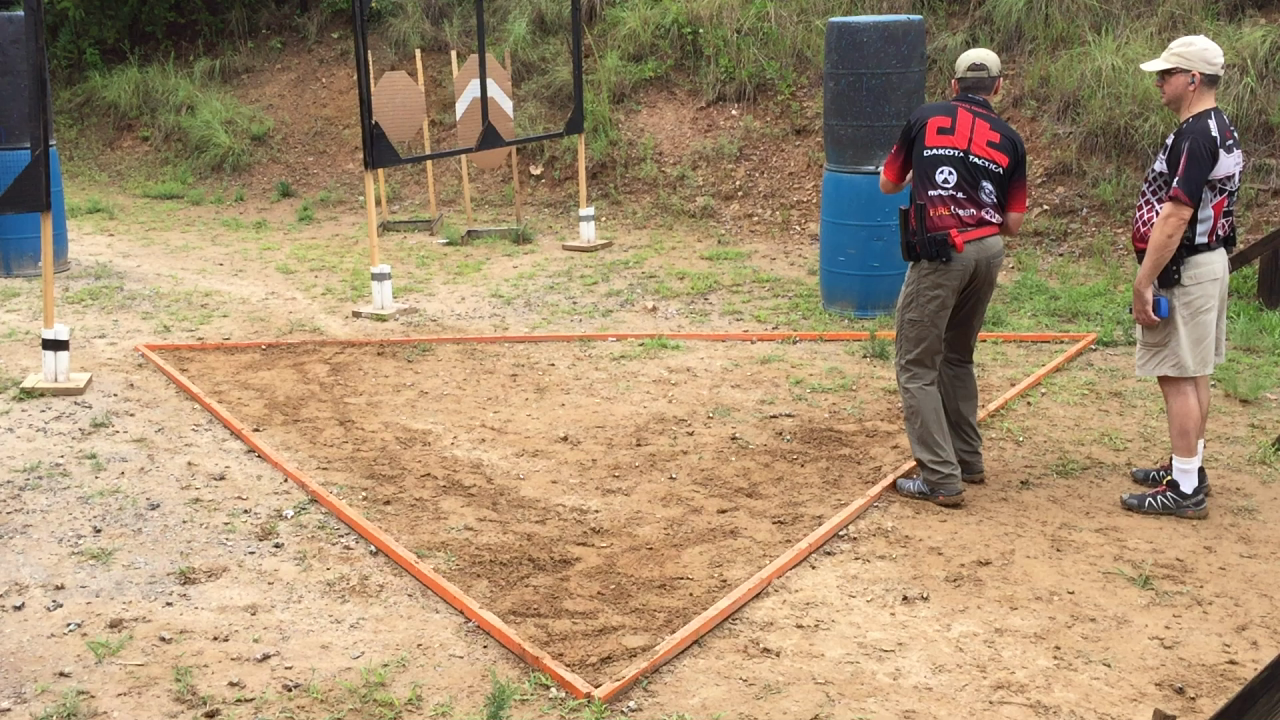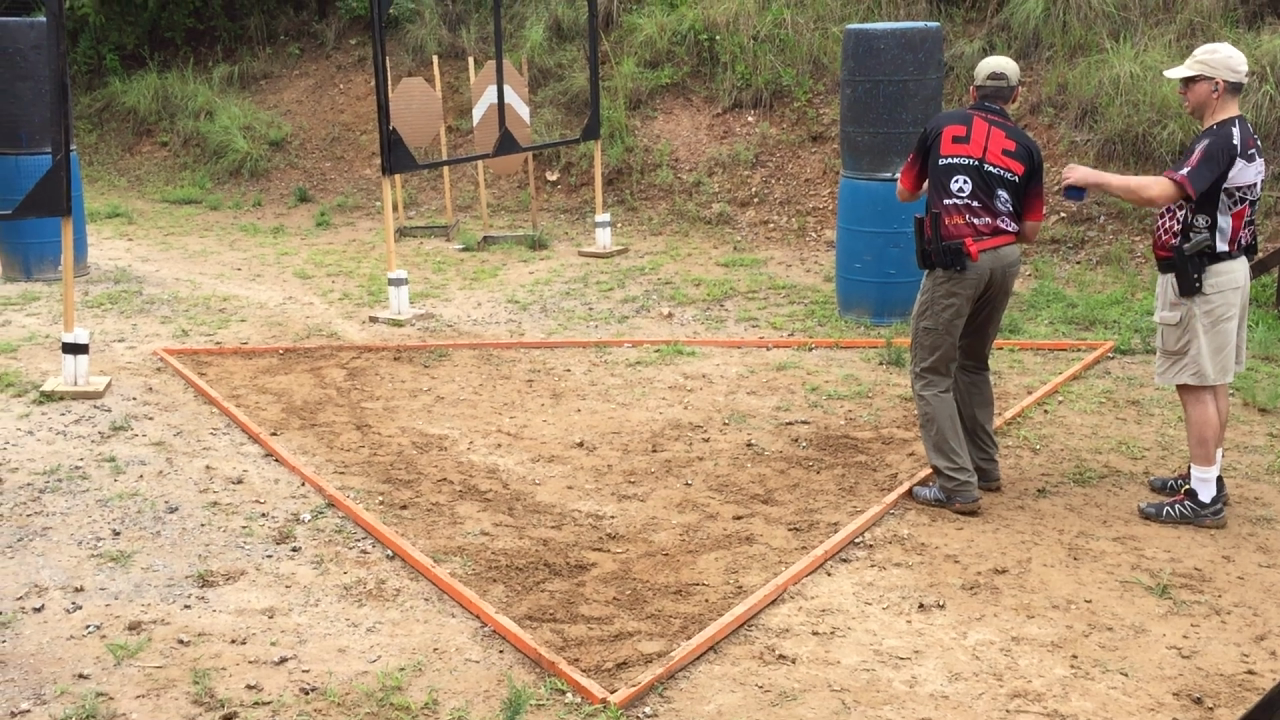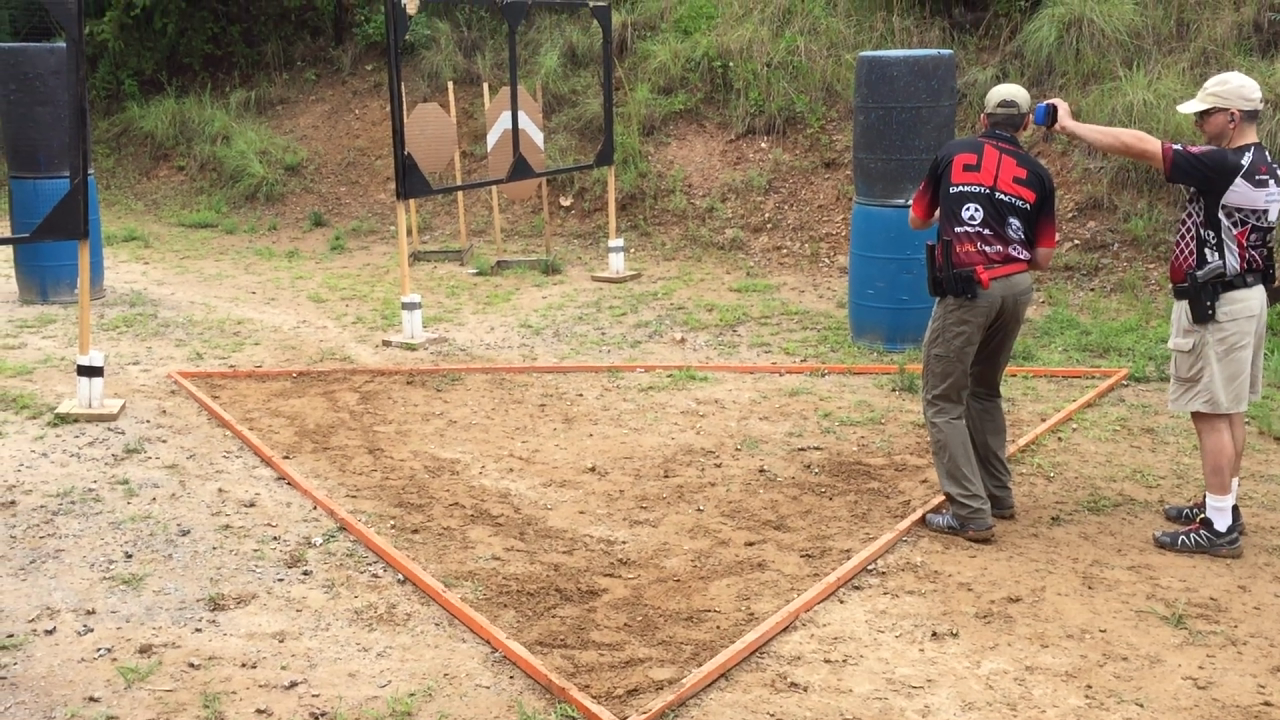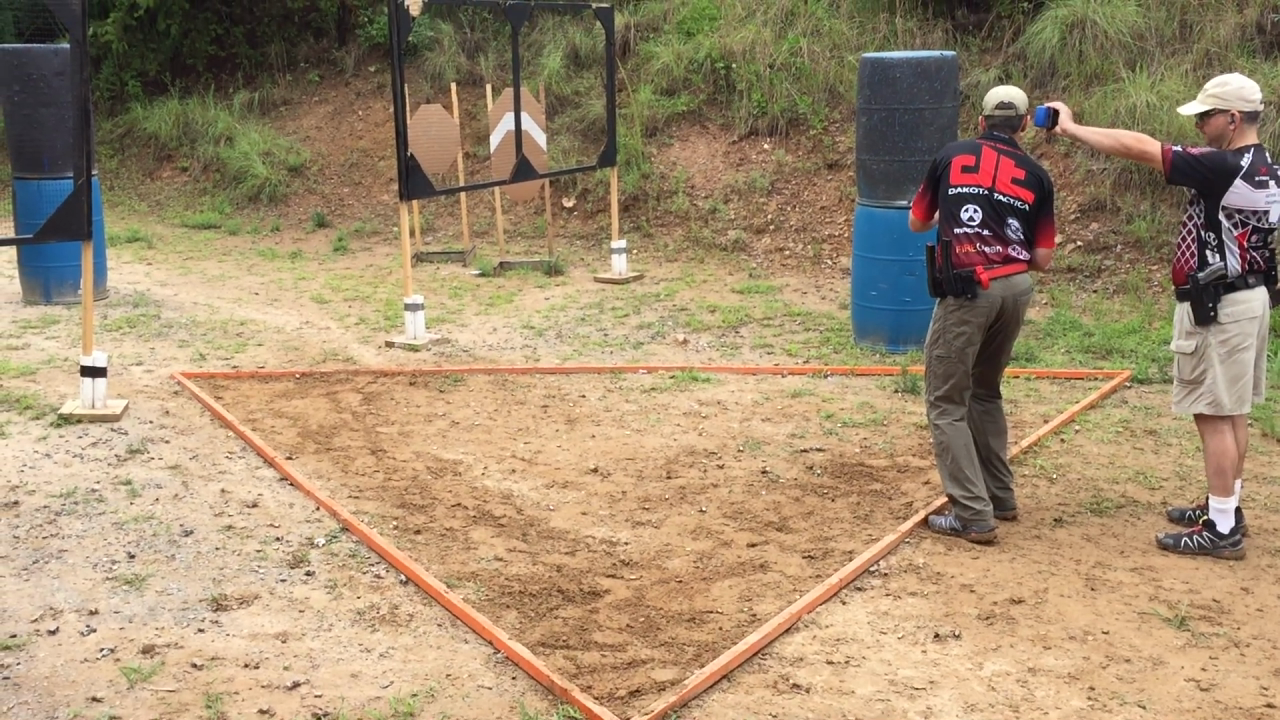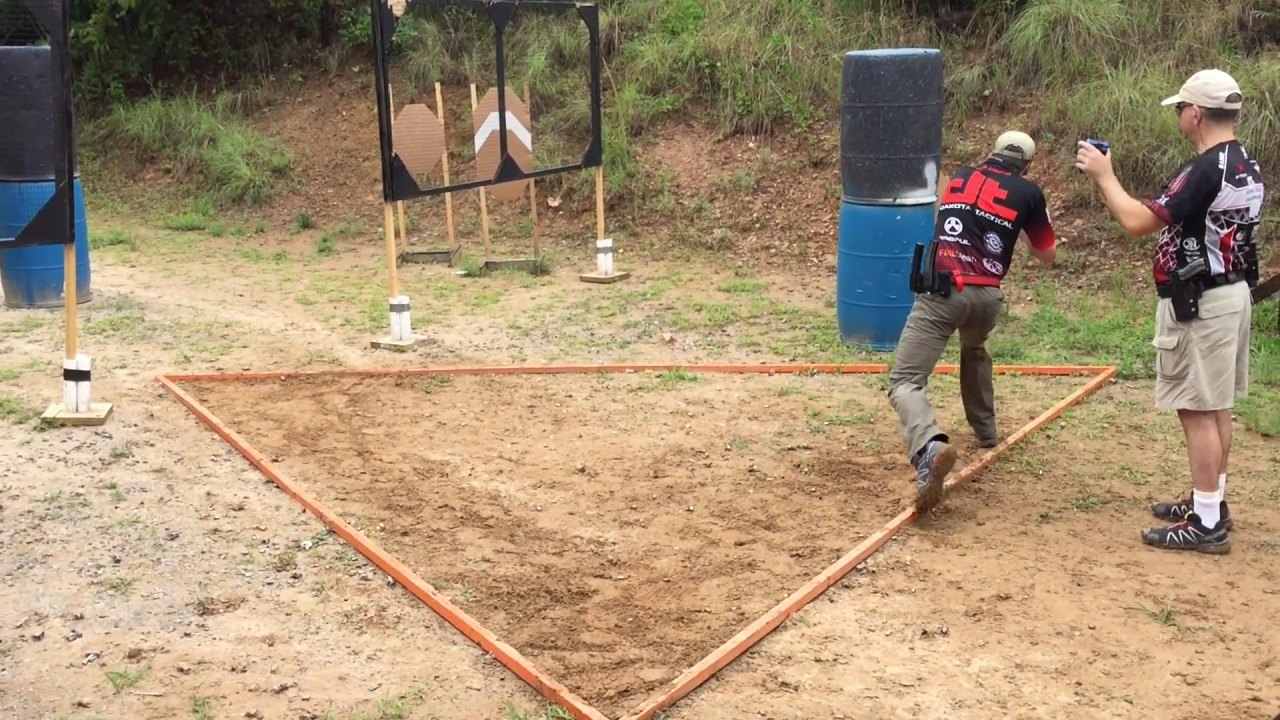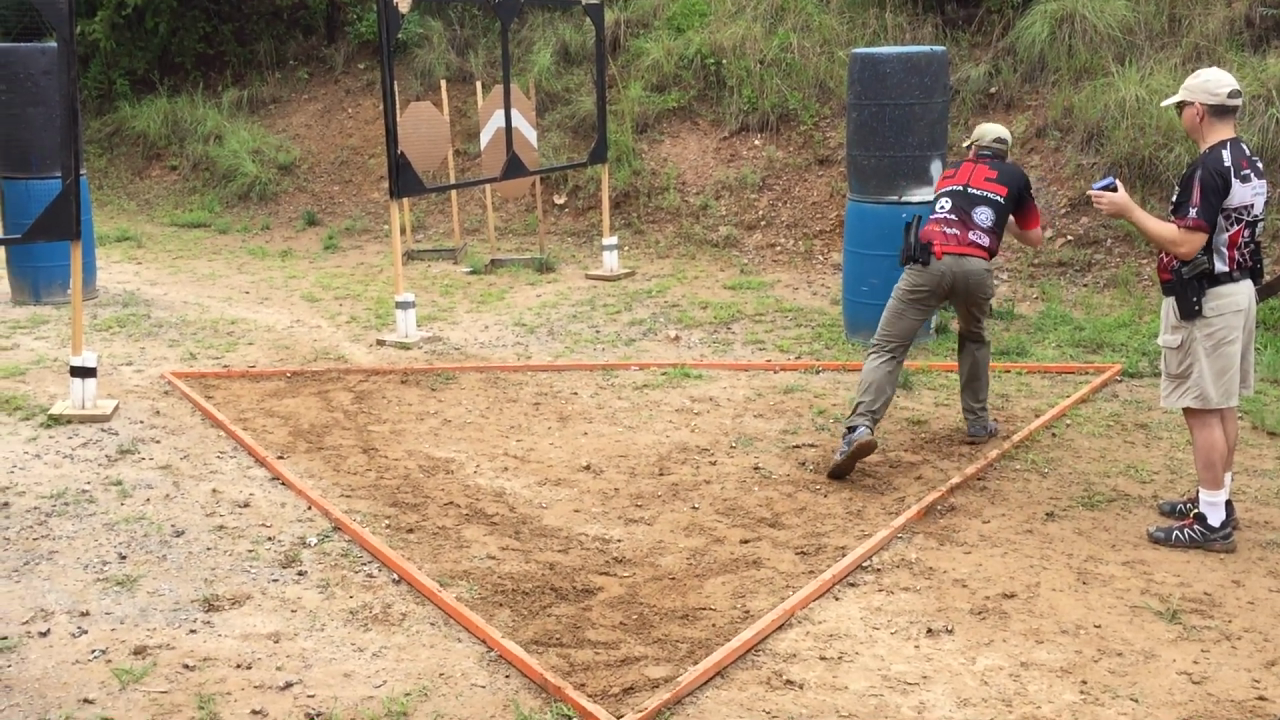
dt=0.7s
person 1, frame 1
left shoulder: (1195, 135)
right shoulder: (1218, 129)
left elbow: (1175, 216)
left wrist: (1143, 282)
left hip: (1182, 269)
right hip: (1206, 260)
left knee: (1178, 375)
right knee: (1194, 372)
left ankle: (1184, 489)
right ankle: (1187, 468)
person 1, frame 2
left shoulder: (1219, 141)
right shoulder: (1239, 136)
left elbow: (1161, 192)
left wrist: (1092, 177)
left hip: (1202, 278)
right hip: (1223, 269)
left knee: (1198, 385)
right knee: (1213, 382)
left ankle: (1203, 498)
right ankle: (1206, 478)
person 1, frame 3
left shoulder: (1226, 166)
left elbow: (1139, 146)
left wrist: (1071, 126)
left hip: (1215, 305)
left knee: (1211, 413)
right knee: (1229, 409)
left ankle: (1217, 527)
right ankle: (1221, 506)
person 1, frame 4
left shoulder: (1225, 168)
left elbow: (1140, 148)
left wrist: (1072, 129)
left hip: (1218, 307)
left knee: (1215, 415)
right knee: (1232, 411)
left ankle: (1221, 529)
right ankle: (1225, 509)
person 1, frame 5
left shoulder: (1204, 171)
right shoulder: (1246, 166)
left elbow: (1138, 222)
left wrist: (1104, 175)
left hip: (1200, 302)
right hip: (1232, 293)
left knee: (1198, 411)
right knee: (1217, 406)
left ankle: (1206, 524)
right ankle: (1211, 501)
person 1, frame 6
left shoulder: (1208, 168)
right shoulder: (1249, 162)
left elbow: (1186, 244)
left wrist: (1129, 210)
left hip: (1204, 301)
right hip: (1238, 291)
left knee: (1203, 409)
right knee: (1223, 405)
left ankle: (1212, 521)
right ankle: (1216, 501)
person 2, frame 1
left shoulder: (925, 118)
right shoulder: (1010, 138)
left elbow: (888, 183)
right elbow: (1013, 222)
left hip: (941, 254)
right hip: (989, 252)
left knee: (917, 365)
right knee: (957, 356)
left ankle: (941, 478)
right ankle: (968, 459)
person 2, frame 2
left shoulder: (941, 126)
right shoulder: (1027, 147)
left elbow: (904, 192)
right elbow: (1029, 230)
left hip: (958, 262)
right hip: (1004, 261)
left knee: (932, 372)
right knee: (972, 363)
left ankle: (957, 486)
right ankle: (984, 467)
person 2, frame 3
left shoulder: (952, 154)
right shoulder: (1037, 175)
left elbow: (917, 220)
right elbow: (1042, 258)
left hip: (968, 290)
right hip: (1016, 289)
left knee: (943, 400)
right knee: (983, 390)
left ankle: (970, 513)
right ankle: (997, 495)
person 2, frame 4
left shoulder: (951, 155)
right shoulder: (1036, 175)
left elbow: (917, 222)
right elbow: (1042, 259)
left hip: (968, 291)
right hip: (1016, 289)
left knee: (947, 402)
right knee: (985, 392)
left ankle: (973, 515)
right ankle: (1000, 497)
person 2, frame 5
left shoulder: (959, 178)
right shoulder: (1029, 194)
right elbow: (1046, 255)
left hip: (940, 292)
right hip: (986, 295)
left knee: (905, 382)
right knee: (975, 349)
left ankle: (932, 446)
right ankle: (984, 430)
person 2, frame 6
left shoulder: (951, 171)
right shoulder: (1015, 177)
right elbow: (1034, 239)
left hip: (928, 263)
right hip: (974, 267)
left knee: (886, 350)
right knee: (972, 338)
left ankle: (859, 427)
right ankle: (977, 421)
